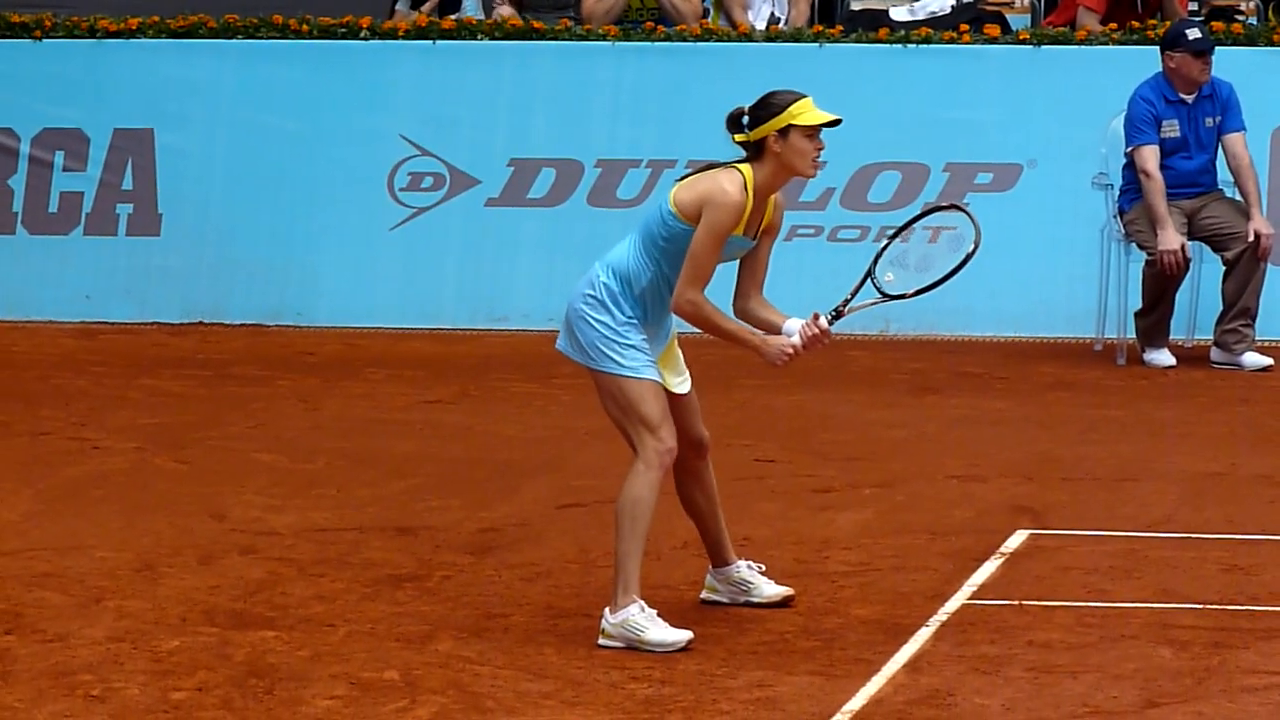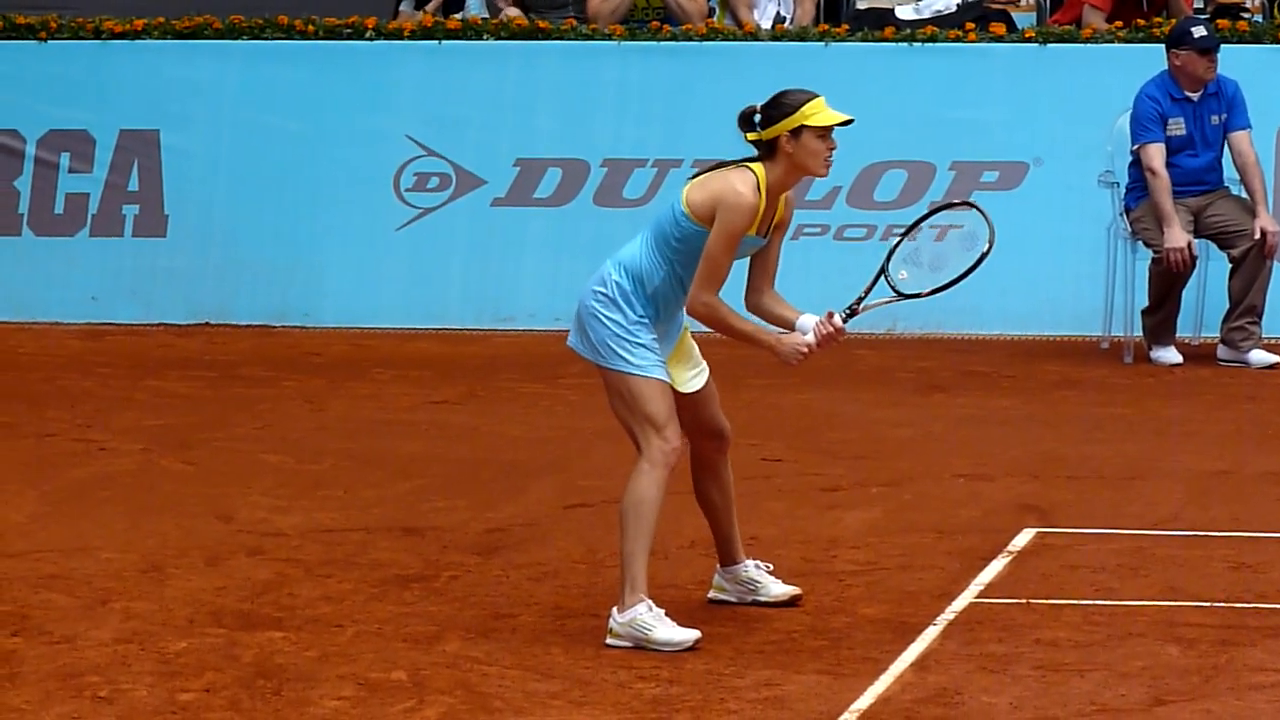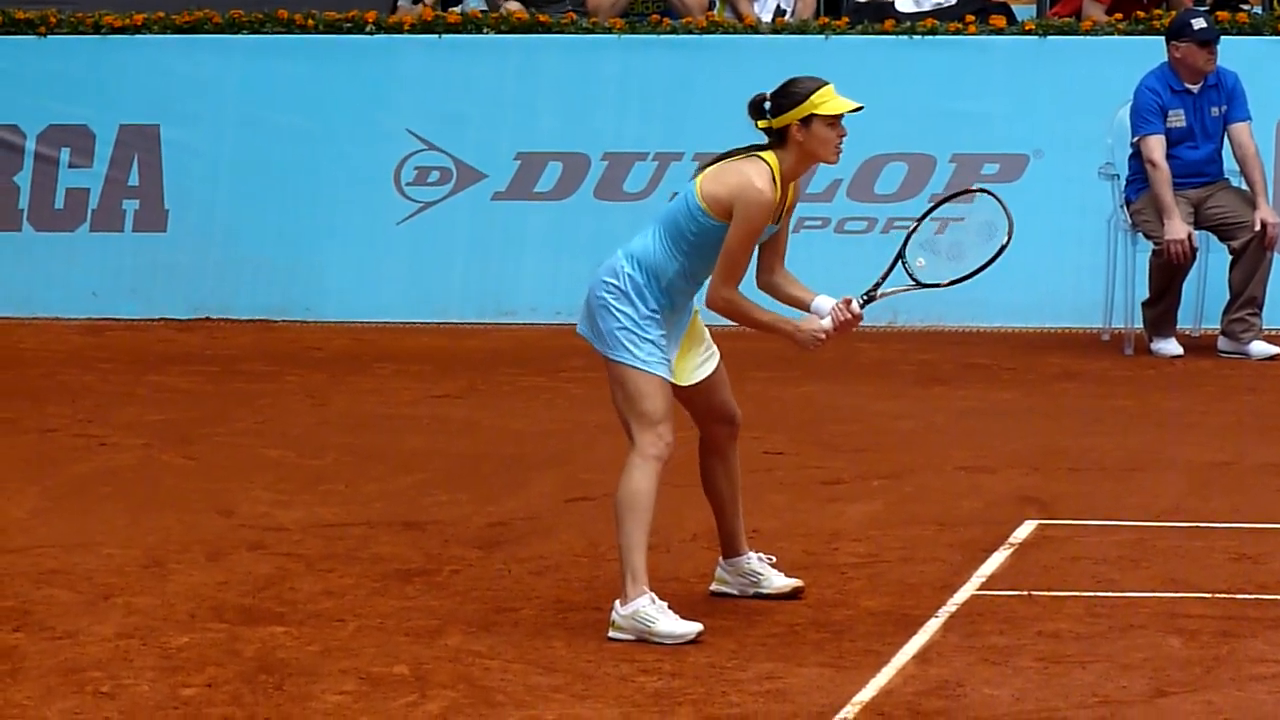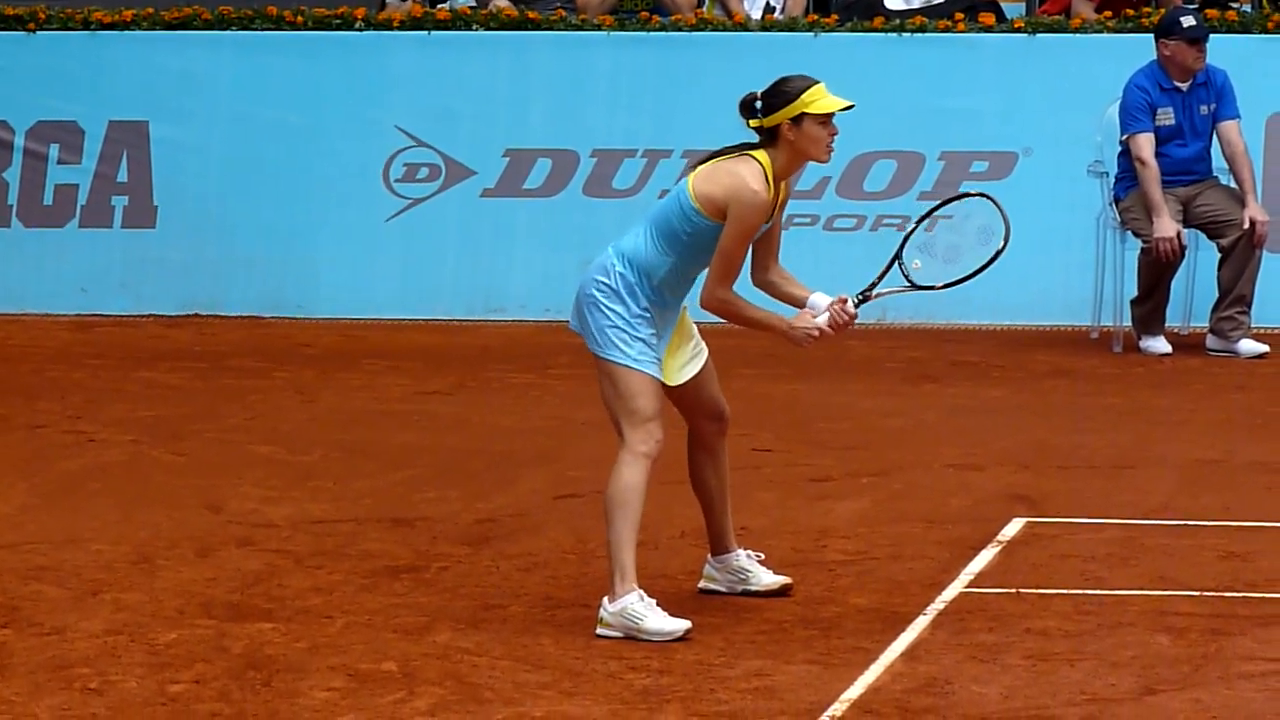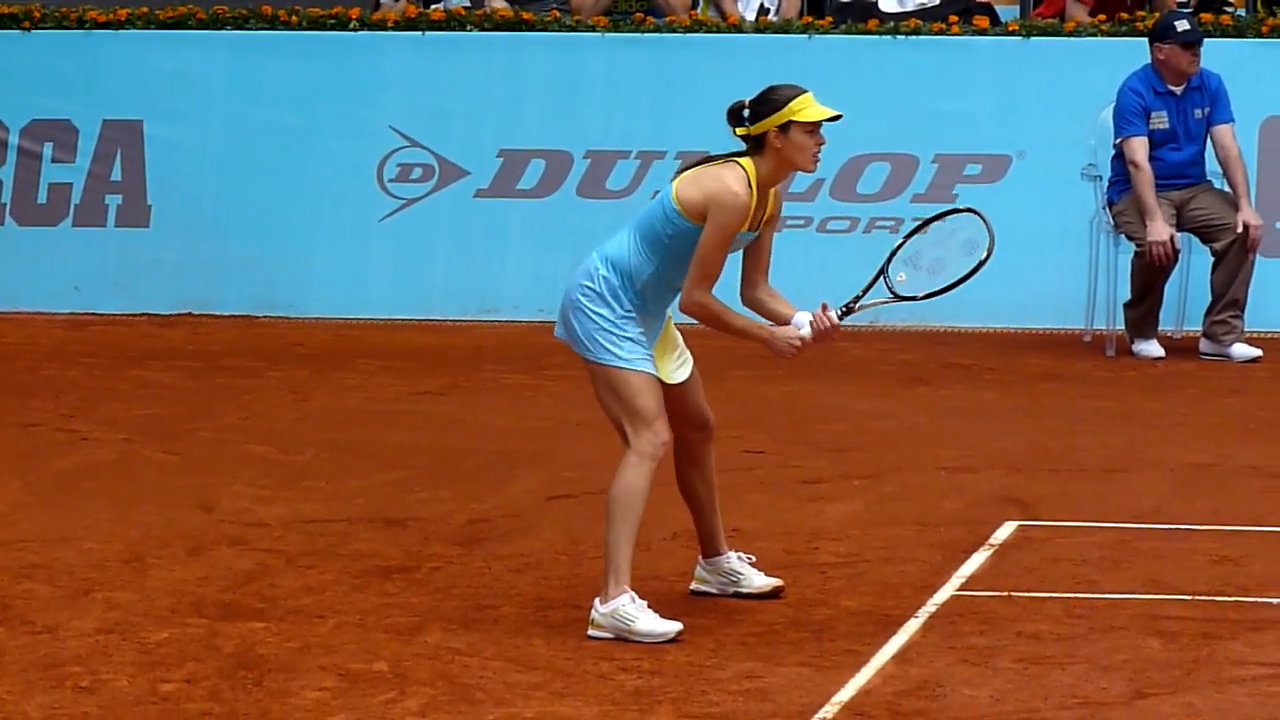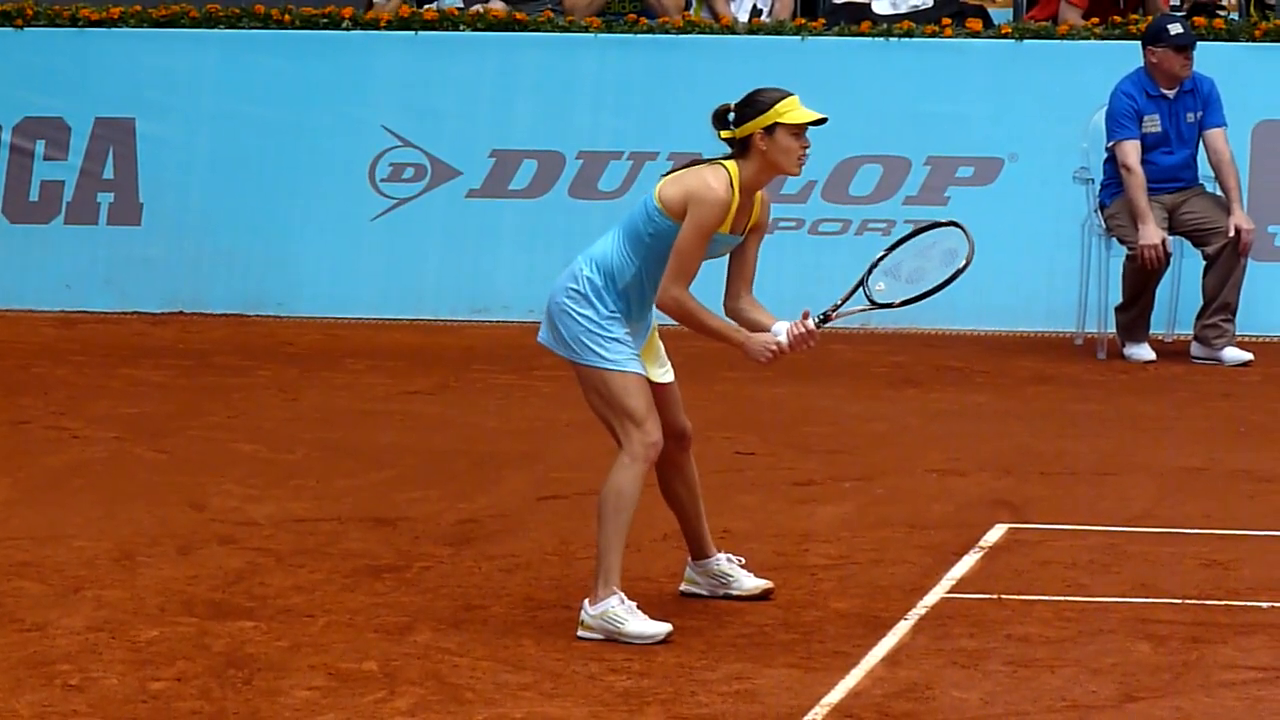
dt=0.2s
person 1, frame 1
left shoulder: (770, 210)
right shoulder: (728, 193)
left elbow: (747, 301)
right elbow: (687, 299)
left wrist: (794, 328)
right wrist: (760, 344)
left hip: (649, 320)
right hip: (608, 312)
left knee: (694, 446)
right knee: (658, 449)
left ankle: (726, 573)
right ankle: (623, 611)
person 1, frame 2
left shoulder: (780, 204)
right shoulder: (741, 195)
left elbow: (758, 295)
right elbow: (703, 302)
left wrist: (806, 324)
right wrist: (775, 343)
left hip: (660, 318)
right hip: (620, 311)
left knee: (713, 438)
right knee: (661, 447)
left ankle: (734, 573)
right ankle: (631, 611)
person 1, frame 3
left shoulder: (784, 184)
right shoulder: (756, 188)
left elbow: (770, 274)
right elbow: (722, 296)
left wrist: (823, 306)
right wrist: (792, 329)
left hip: (670, 306)
right hip: (629, 300)
left knee: (723, 425)
right knee: (653, 442)
left ankle: (737, 565)
right ankle: (633, 602)
person 1, frame 4
left shoulder: (775, 182)
right shoulder: (750, 188)
left elbow: (766, 271)
right elbow: (716, 297)
left wrist: (818, 303)
right wrist: (787, 327)
left hip: (660, 304)
right hip: (618, 298)
left knee: (711, 422)
right knee: (644, 440)
left ankle: (725, 561)
right ankle: (622, 599)
person 1, frame 5
left shoulder: (767, 200)
right shoulder: (733, 191)
left elbow: (755, 291)
right elbow: (696, 299)
left wrist: (802, 320)
right wrist: (770, 336)
left hip: (644, 310)
right hip: (603, 303)
left knee: (696, 430)
right knee: (651, 439)
left ankle: (716, 564)
right ankle: (613, 602)
person 1, frame 6
left shoulder: (756, 207)
right shoulder: (714, 190)
left elbow: (738, 302)
right elbow: (672, 296)
left wrist: (782, 330)
right wrist: (745, 343)
left hip: (630, 312)
right hip: (589, 305)
left knee: (677, 437)
right knee: (643, 442)
left ankle: (705, 566)
right ankle: (602, 603)
person 2, frame 1
left shoulder: (1223, 93)
right shoulder: (1145, 99)
left elbow: (1239, 156)
right elbow: (1149, 170)
left wrist: (1256, 215)
right wrist: (1165, 230)
left hip: (1205, 198)
right hip: (1149, 201)
left knee: (1254, 239)
right knee: (1171, 255)
left ankle: (1232, 344)
right ankle: (1153, 342)
person 2, frame 2
left shoulder: (1228, 91)
right shoulder: (1151, 98)
left elbow: (1245, 154)
right elbow: (1155, 168)
right wrist: (1171, 228)
left hip: (1211, 195)
right hip: (1155, 198)
right knee: (1177, 253)
left ankle: (1238, 341)
right ankle: (1160, 340)
person 2, frame 3
left shoulder: (1228, 83)
right shoulder: (1152, 89)
left elbow: (1245, 146)
right elbow: (1155, 160)
right wrist: (1172, 219)
left hip: (1211, 187)
right hip: (1155, 190)
right knee: (1178, 245)
left ankle: (1239, 333)
right ankle: (1161, 331)
person 2, frame 4
left shoulder: (1217, 81)
right shoulder: (1141, 87)
left elbow: (1233, 144)
right elbow: (1144, 158)
left wrist: (1251, 202)
right wrist: (1161, 217)
left hip: (1200, 185)
right hip: (1144, 188)
left knee: (1249, 227)
right knee: (1167, 242)
left ankle: (1228, 331)
right ankle: (1149, 329)
person 2, frame 5
left shoulder: (1211, 85)
right shoulder: (1134, 90)
left elbow: (1227, 147)
right elbow: (1137, 161)
left wrist: (1244, 205)
right wrist: (1154, 221)
left hip: (1193, 188)
right hip: (1137, 192)
left knee: (1242, 231)
right knee: (1159, 245)
left ankle: (1221, 334)
right ankle: (1142, 332)
person 2, frame 6
left shoulder: (1204, 89)
right shoulder: (1127, 94)
left elbow: (1220, 151)
right elbow: (1130, 165)
left wrist: (1237, 209)
right wrist: (1146, 224)
left hip: (1186, 192)
right hip: (1130, 195)
left knee: (1234, 235)
right knee: (1151, 250)
left ankle: (1212, 339)
right ankle: (1133, 336)
